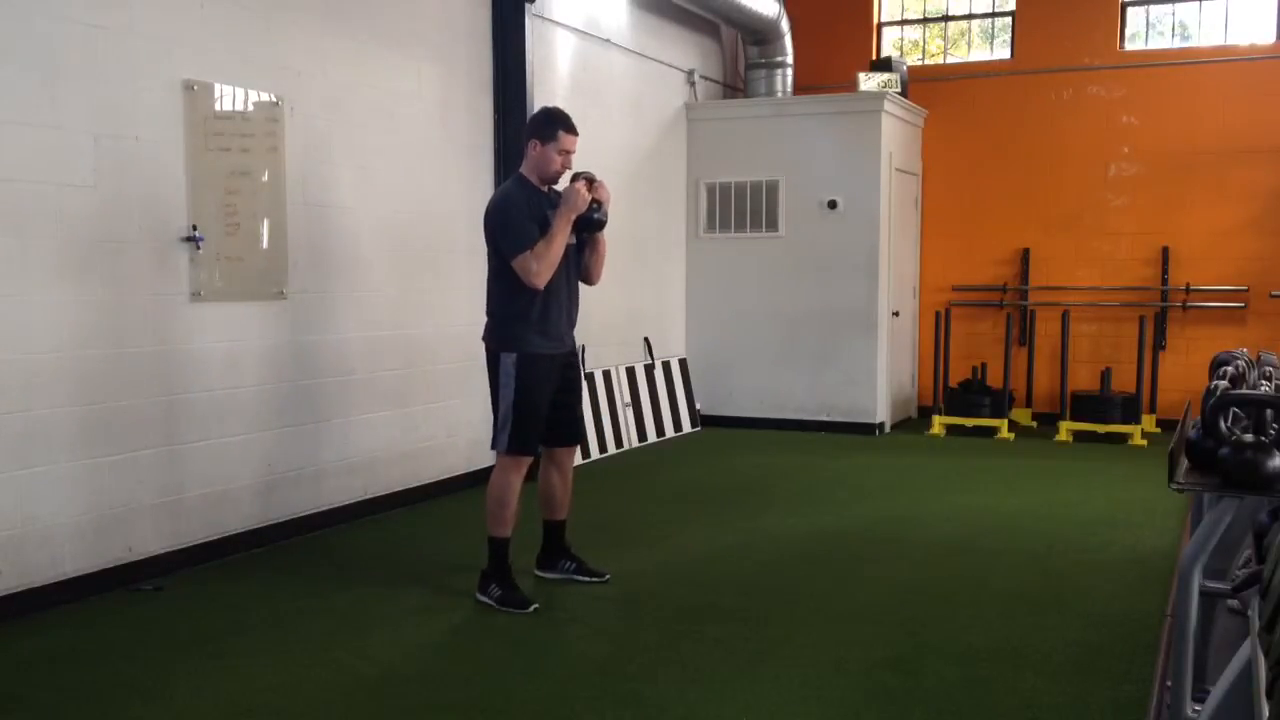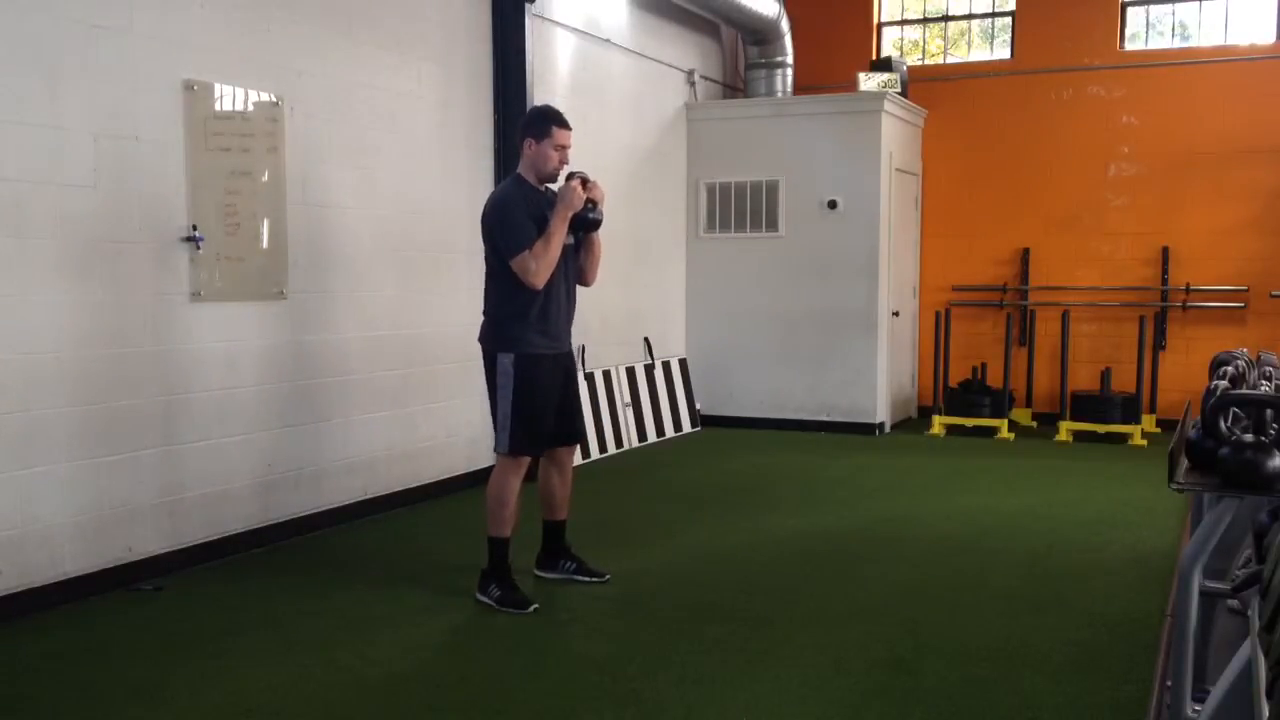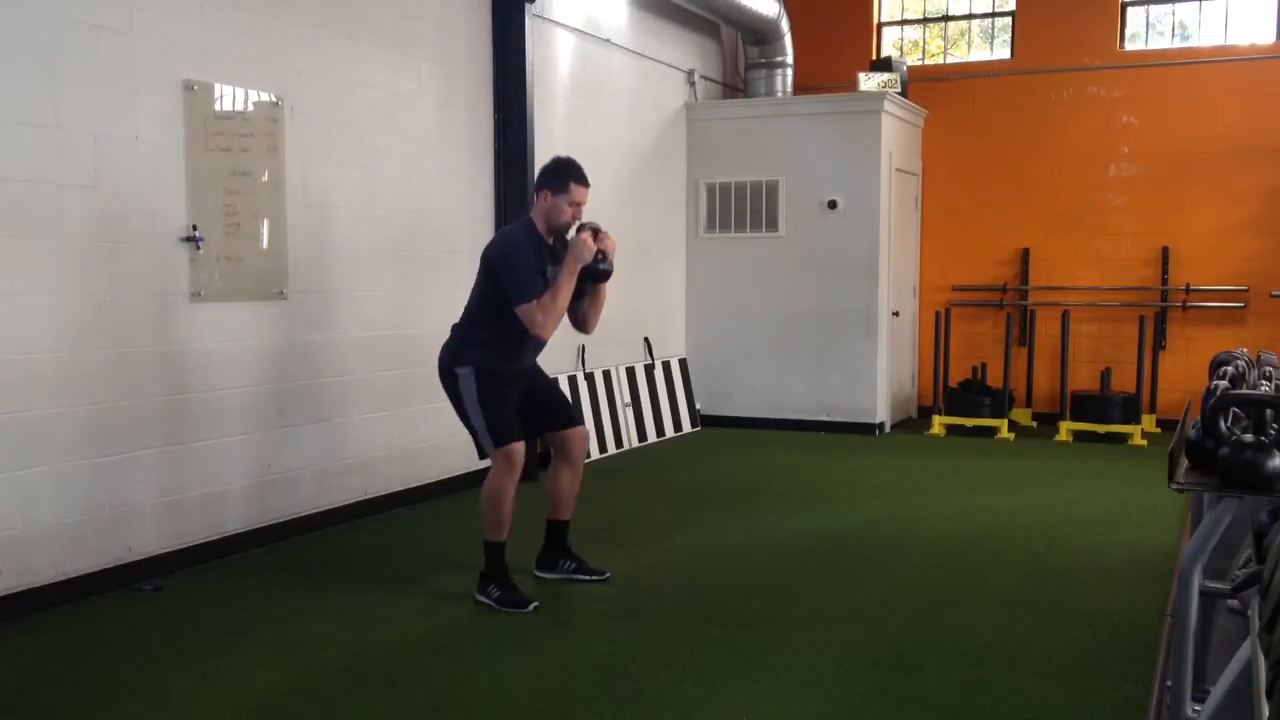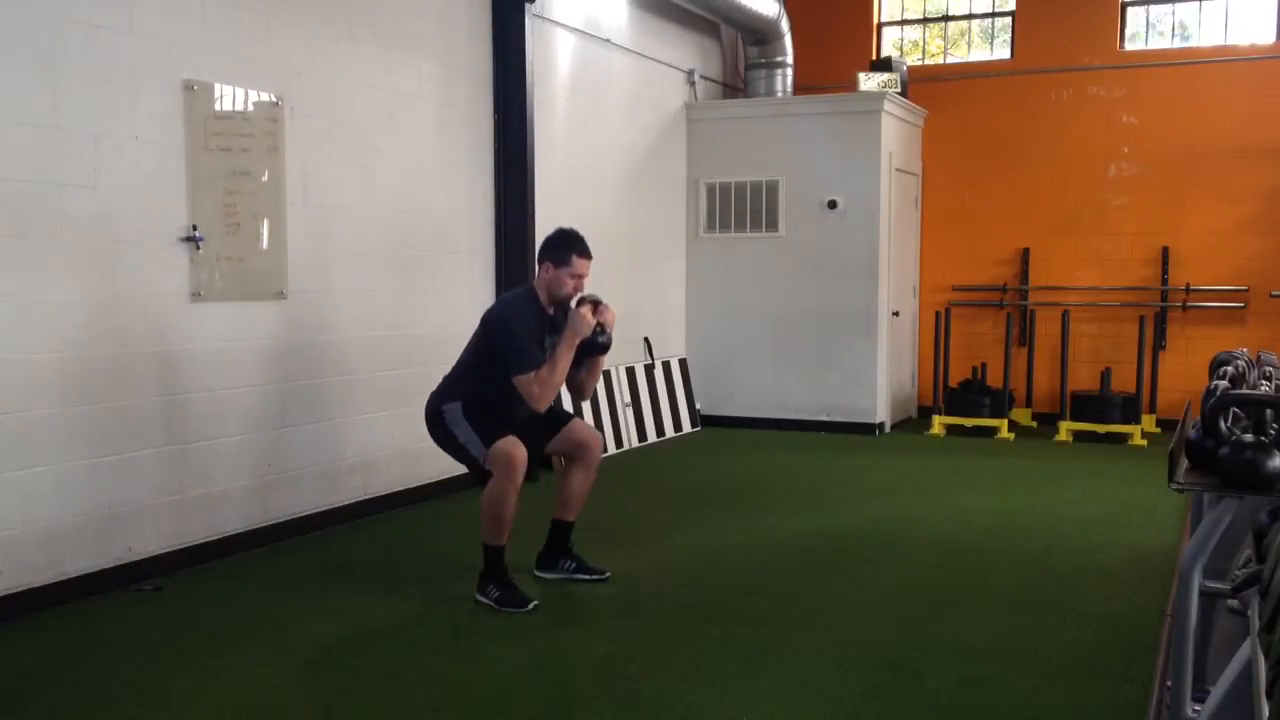
dt=0.5s
person 1, frame 1
left shoulder: (560, 200)
right shoulder: (510, 202)
left elbow: (589, 274)
right elbow: (535, 274)
right wrist: (566, 215)
left hip: (560, 346)
right hip: (520, 350)
left knee: (562, 450)
right knee: (516, 456)
left ankle: (554, 553)
right ankle: (495, 574)
person 1, frame 2
left shoulder: (555, 199)
right shoulder: (507, 202)
left elbow: (585, 275)
right elbow: (534, 274)
right wrist: (563, 213)
left hip: (555, 347)
right hip: (516, 350)
left knee: (562, 450)
right knee: (516, 457)
left ankle: (554, 553)
right ankle: (494, 575)
person 1, frame 3
left shoulder: (562, 247)
right shoulder: (512, 246)
left elbow: (584, 323)
right elbow: (542, 323)
right wrist: (573, 264)
left hip: (518, 366)
right hip: (474, 366)
left knee: (574, 440)
right knee: (511, 455)
left ankle: (554, 552)
right ankle: (493, 575)
person 1, frame 4
left shoulder: (562, 313)
right shoulder: (514, 315)
left elbow: (581, 391)
right elbow: (540, 399)
right wrist: (572, 337)
left hip: (509, 409)
right hip: (458, 409)
left knee: (588, 443)
right knee: (512, 458)
left ankle: (555, 553)
right ankle: (492, 577)
